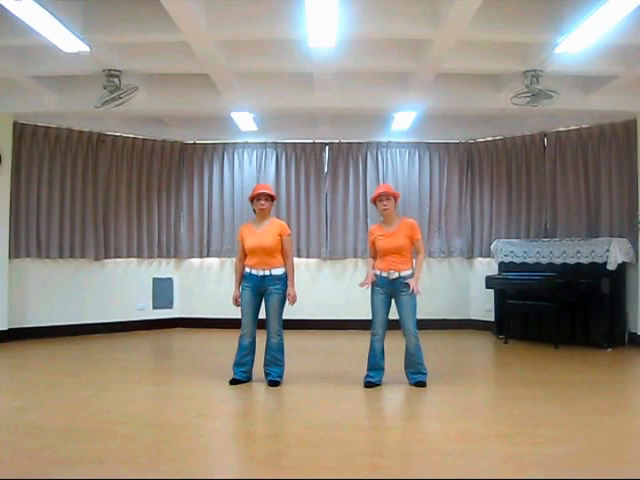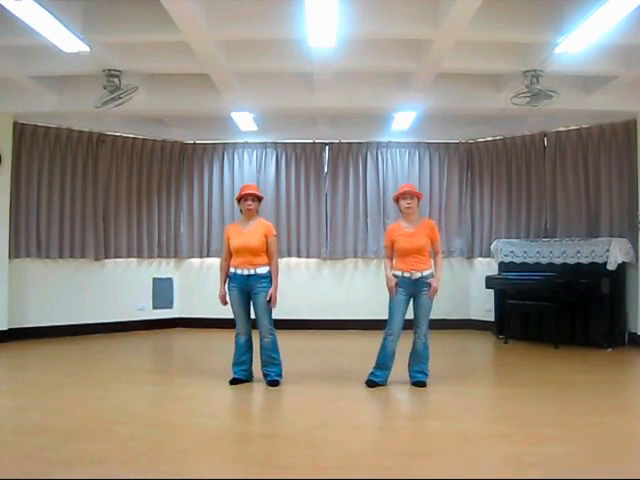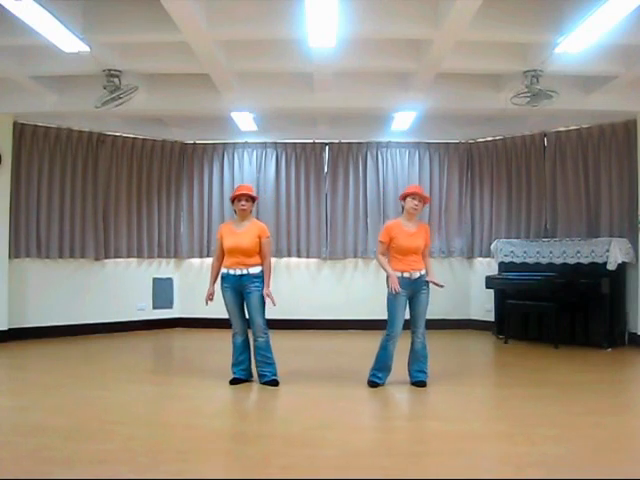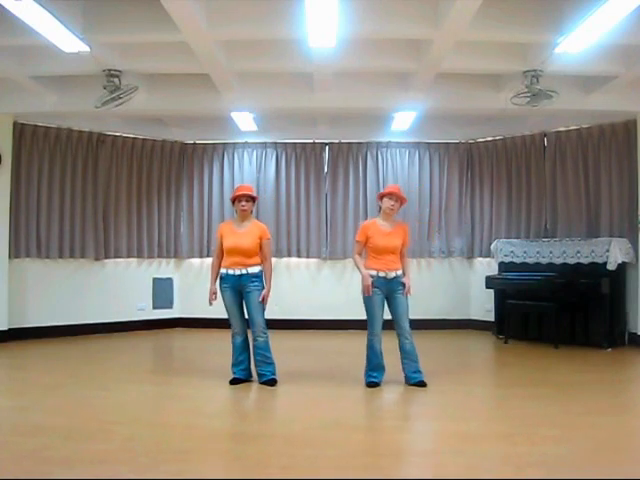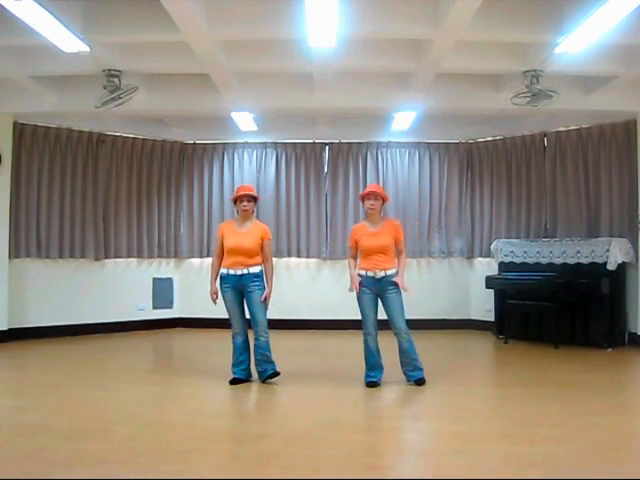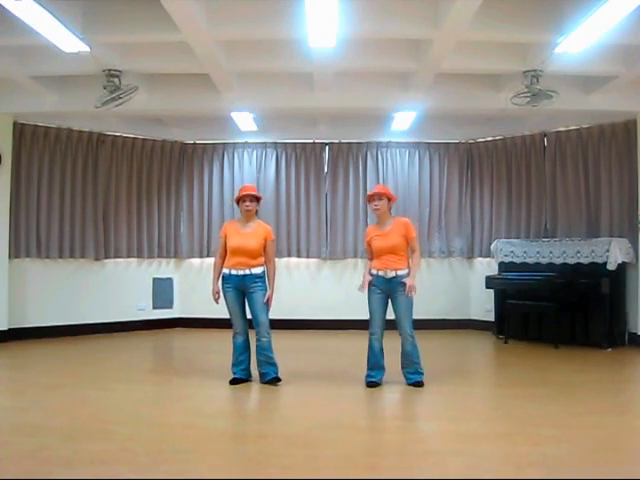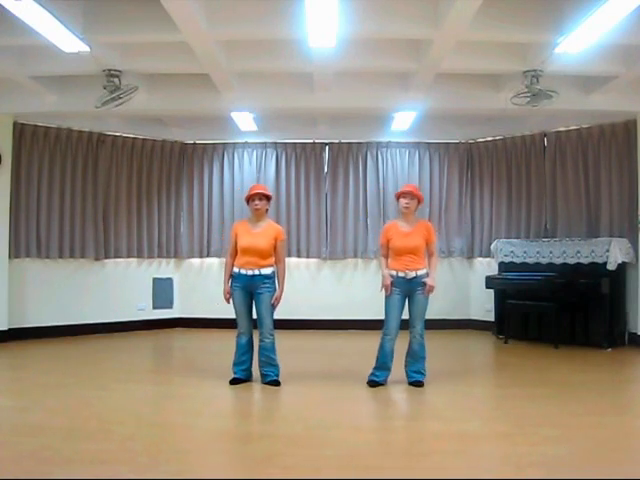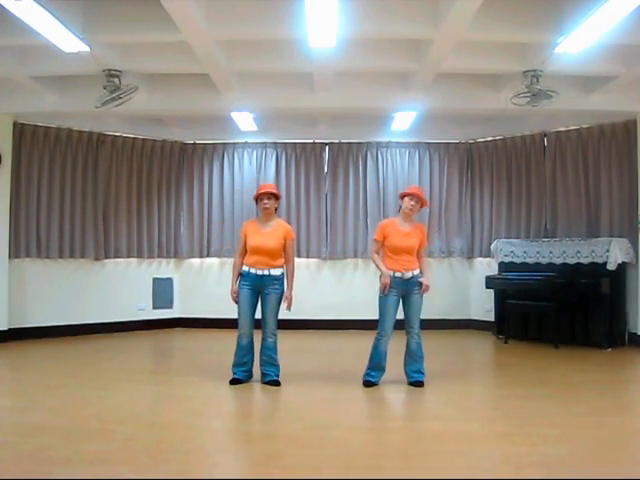
dt=0.5s
person 1, frame 1
left shoulder: (409, 225)
right shoulder: (374, 230)
left elbow: (420, 253)
left wrist: (416, 277)
right wrist: (370, 273)
left hip: (404, 281)
right hip: (381, 282)
left knee: (410, 330)
right knee: (377, 331)
left ankle: (417, 374)
right ankle: (374, 375)
person 1, frame 2
left shoulder: (429, 225)
right shoulder: (392, 230)
left elbow: (437, 253)
right elbow: (388, 257)
left wrist: (437, 277)
right wrist: (388, 274)
left hip: (424, 281)
right hip: (401, 282)
left knee: (421, 331)
right knee: (393, 330)
left ankle: (419, 374)
right ankle: (379, 375)
person 1, frame 3
left shoulder: (424, 229)
right shoulder: (391, 226)
right elbow: (380, 255)
left wrist: (430, 275)
right wrist: (390, 274)
left hip: (420, 282)
right hip: (399, 282)
left knee: (419, 331)
right knee: (394, 331)
left ankle: (418, 374)
right ankle: (378, 375)
person 1, frame 4
left shoulder: (402, 228)
right shoulder: (367, 226)
right elbow: (357, 254)
left wrist: (407, 277)
right wrist: (364, 273)
left hip: (396, 281)
right hip: (375, 281)
left knee: (404, 329)
right knee: (374, 331)
left ankle: (413, 374)
right ankle: (374, 375)
person 1, frame 5
left shoulder: (394, 225)
right shoulder: (357, 230)
left elbow: (401, 253)
right elbow: (352, 257)
left wrist: (400, 275)
right wrist: (353, 275)
left hip: (389, 280)
right hip: (366, 282)
left knee: (400, 327)
right knee: (369, 331)
left ankle: (414, 372)
right ankle: (373, 375)
person 1, frame 6
left shoulder: (404, 224)
right shoulder: (370, 231)
left elbow: (415, 251)
left wrist: (412, 276)
right wrist: (366, 275)
left hip: (400, 280)
right hip: (378, 281)
left knee: (406, 330)
right knee: (375, 330)
left ankle: (413, 374)
right ankle: (374, 374)
person 1, frame 7
left shoulder: (426, 227)
right shoulder: (389, 228)
left elbow: (432, 255)
right elbow: (383, 256)
left wrist: (432, 276)
right wrist: (385, 273)
left hip: (419, 281)
right hip: (396, 281)
left knee: (417, 330)
right knee: (390, 330)
left ankle: (416, 374)
right ankle: (379, 374)
person 1, frame 8
left shoulder: (420, 229)
right shoulder: (386, 225)
right elbow: (374, 253)
left wrist: (426, 276)
right wrist: (384, 271)
left hip: (414, 281)
right hip: (392, 281)
left knee: (414, 330)
right knee: (384, 331)
left ankle: (415, 374)
right ankle: (373, 374)
person 2, frame 1
left shoulder: (281, 227)
right shoulder: (244, 229)
left elbow: (288, 258)
right elbow: (240, 260)
left wrist: (291, 285)
right wrist: (237, 287)
left hip: (275, 280)
right hip: (251, 280)
left knee: (274, 330)
right knee: (247, 329)
left ankle: (274, 373)
right ankle: (242, 373)
person 2, frame 2
left shoulder: (267, 227)
right shoulder: (231, 229)
left elbow: (273, 259)
right elbow: (225, 259)
left wrist: (274, 286)
right wrist: (222, 286)
left hip: (260, 279)
right hip: (236, 280)
left knee: (266, 329)
right knee: (241, 329)
left ankle: (272, 373)
right ankle: (241, 372)
person 2, frame 3
left shoulder: (260, 228)
right shoulder: (224, 229)
left elbow: (266, 259)
right elbow: (218, 258)
left wrist: (266, 286)
right wrist: (211, 284)
left hip: (253, 279)
right hip: (229, 280)
left knee: (259, 328)
right knee: (238, 329)
left ankle: (267, 373)
right ankle: (241, 372)
person 2, frame 4
left shoulder: (261, 228)
right shoulder: (224, 228)
left elbow: (267, 260)
right elbow: (217, 258)
left wrist: (267, 286)
right wrist: (212, 284)
left hip: (252, 279)
right hip: (229, 280)
left knee: (259, 327)
right knee: (237, 329)
left ankle: (266, 373)
right ankle: (241, 372)
person 2, frame 5
left shoulder: (262, 229)
right shoulder: (224, 227)
left elbow: (267, 261)
right elbow: (217, 257)
left wrist: (269, 287)
right wrist: (213, 283)
left hip: (253, 279)
right hip: (229, 280)
left knee: (260, 325)
right knee: (238, 329)
left ankle: (266, 369)
right ankle: (241, 373)
person 2, frame 6
left shoulder: (265, 230)
right shoulder: (227, 227)
left elbow: (270, 261)
right elbow: (220, 257)
left wrist: (271, 288)
right wrist: (215, 283)
left hip: (256, 279)
right hip: (231, 280)
left knee: (263, 326)
right knee: (238, 329)
left ankle: (268, 372)
right ankle: (241, 372)
person 2, frame 7
left shoulder: (276, 230)
right shoulder: (238, 227)
left elbow: (280, 262)
right elbow: (230, 257)
left wrist: (280, 288)
right wrist: (226, 283)
left hip: (265, 280)
right hip: (240, 279)
left knee: (267, 329)
right knee: (243, 329)
left ankle: (269, 374)
right ankle: (241, 372)
person 2, frame 8
left shoulder: (285, 229)
right shoulder: (248, 226)
left elbow: (289, 261)
right elbow: (239, 256)
left wrist: (289, 289)
right wrist: (234, 283)
left hip: (273, 280)
right hip: (248, 278)
left knee: (270, 330)
right knee: (244, 329)
left ankle: (270, 374)
right ankle: (241, 372)
